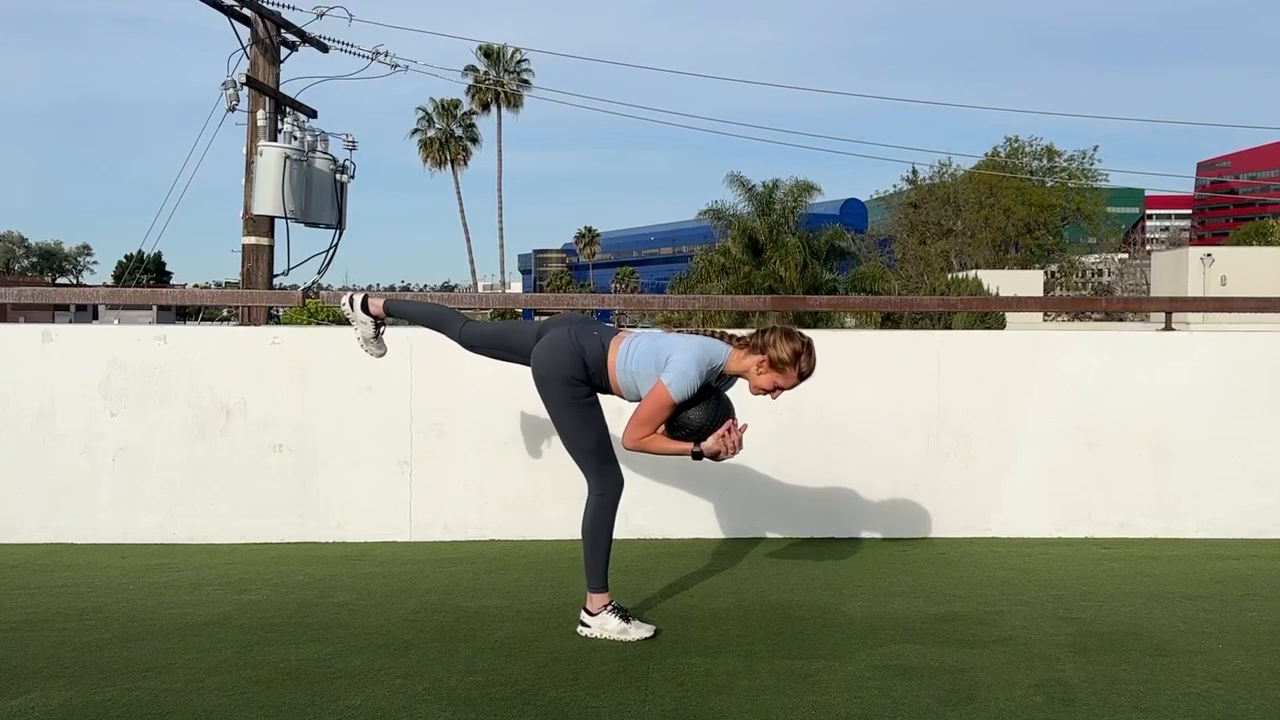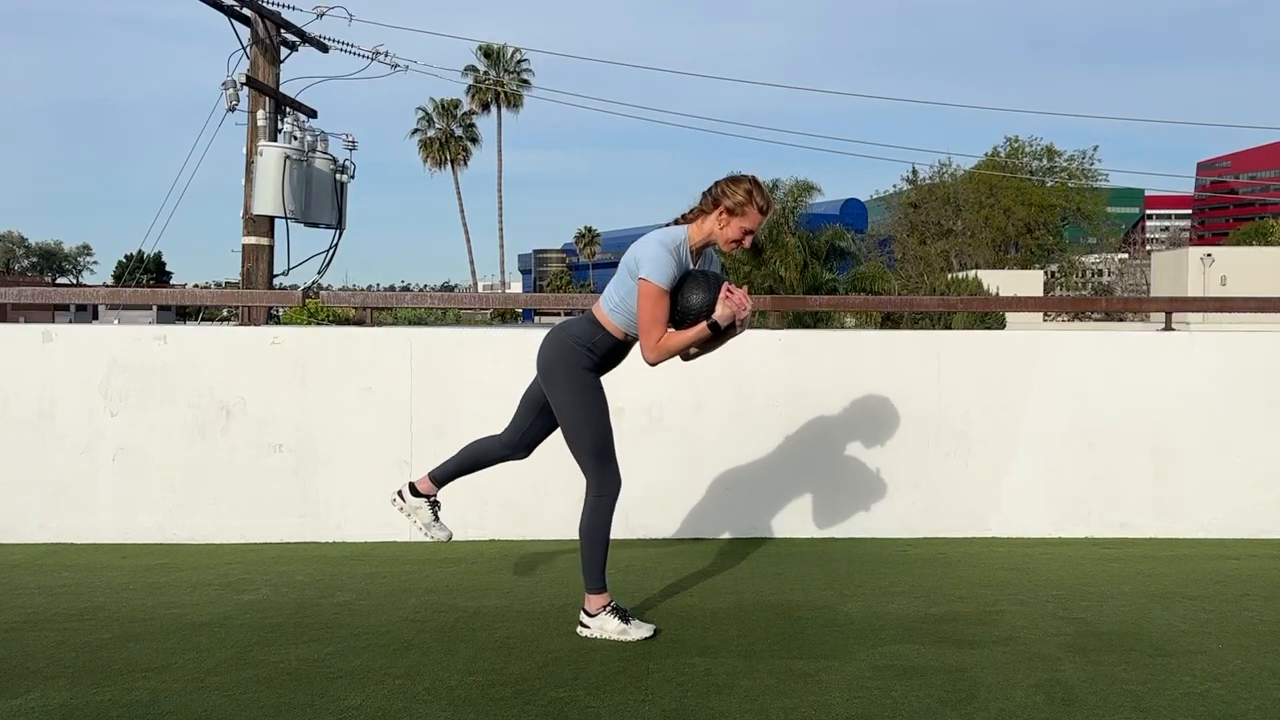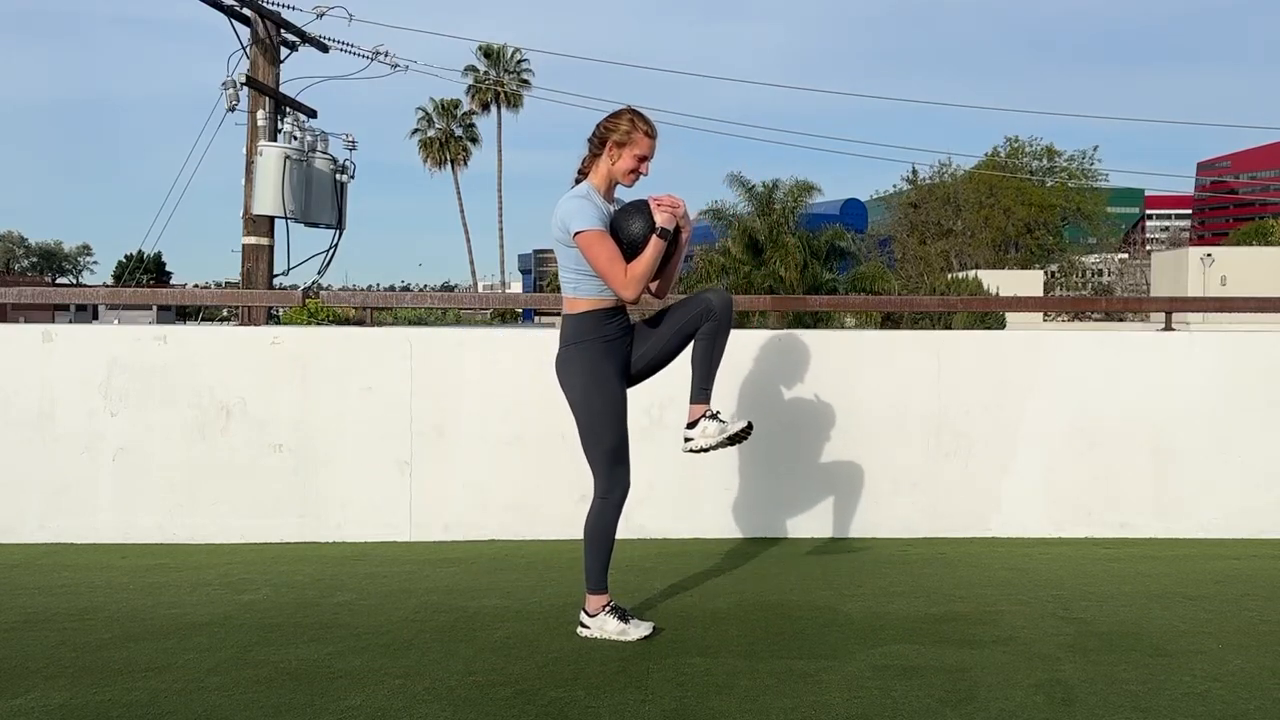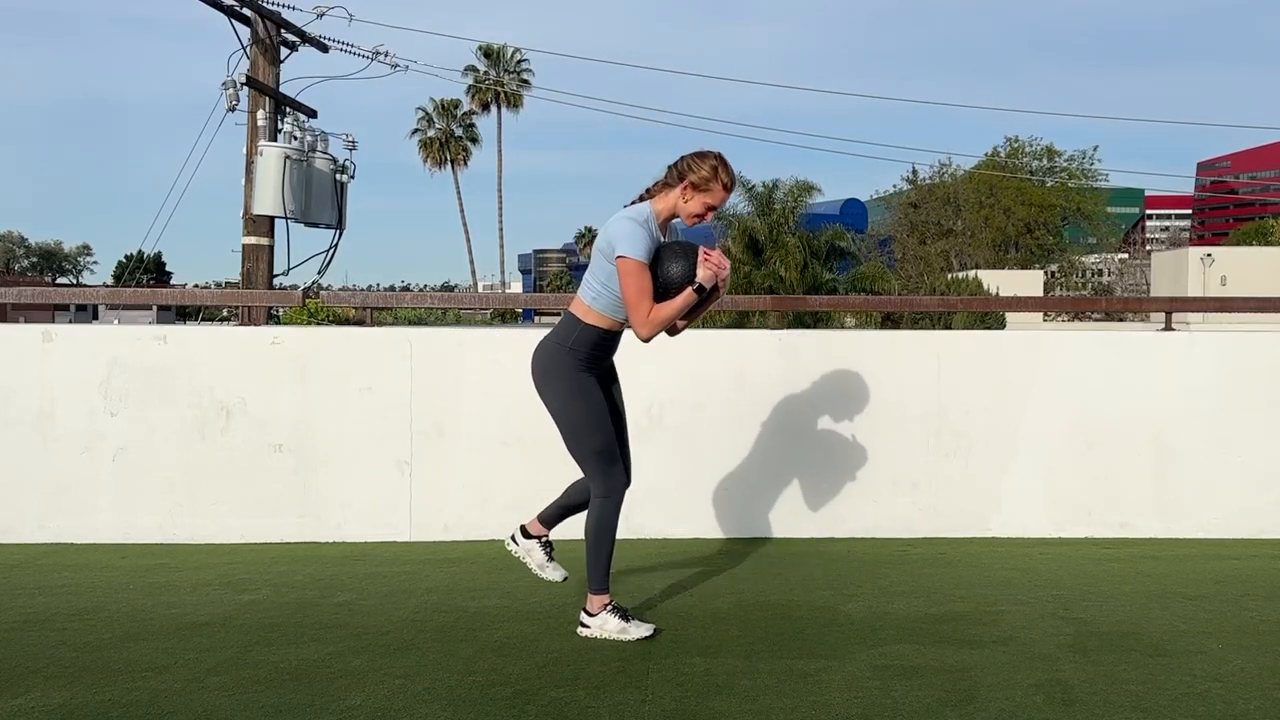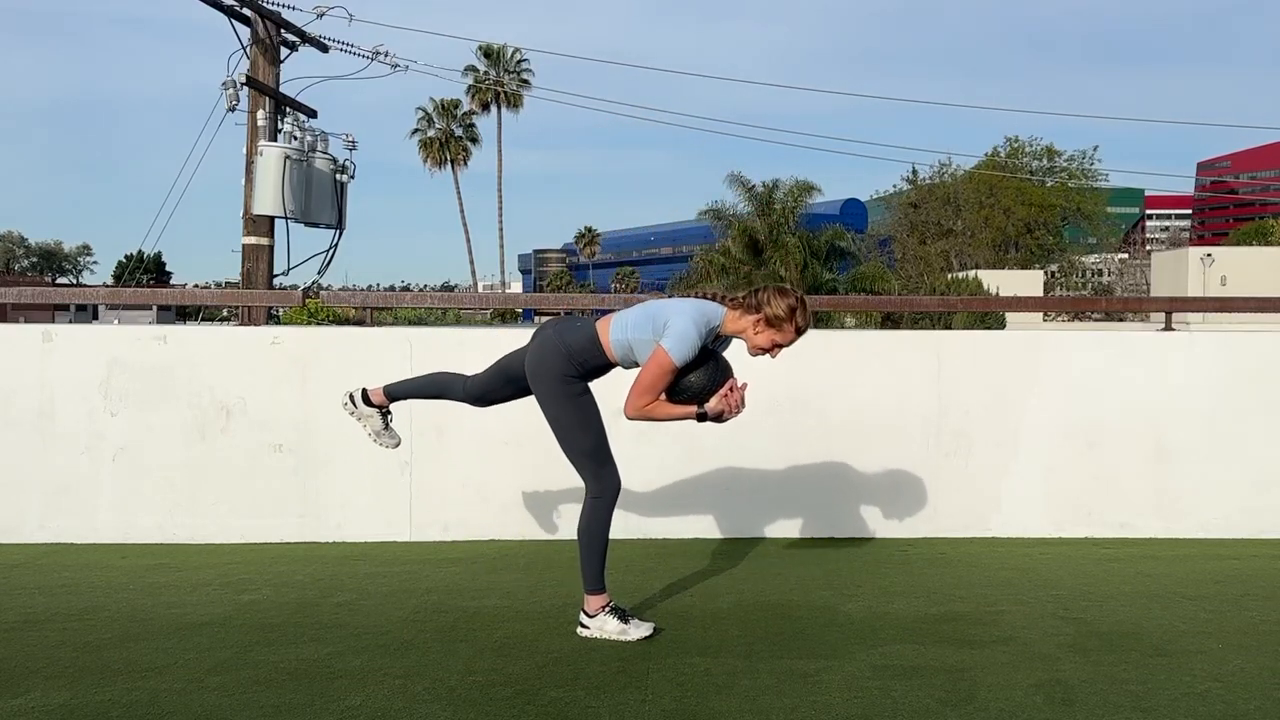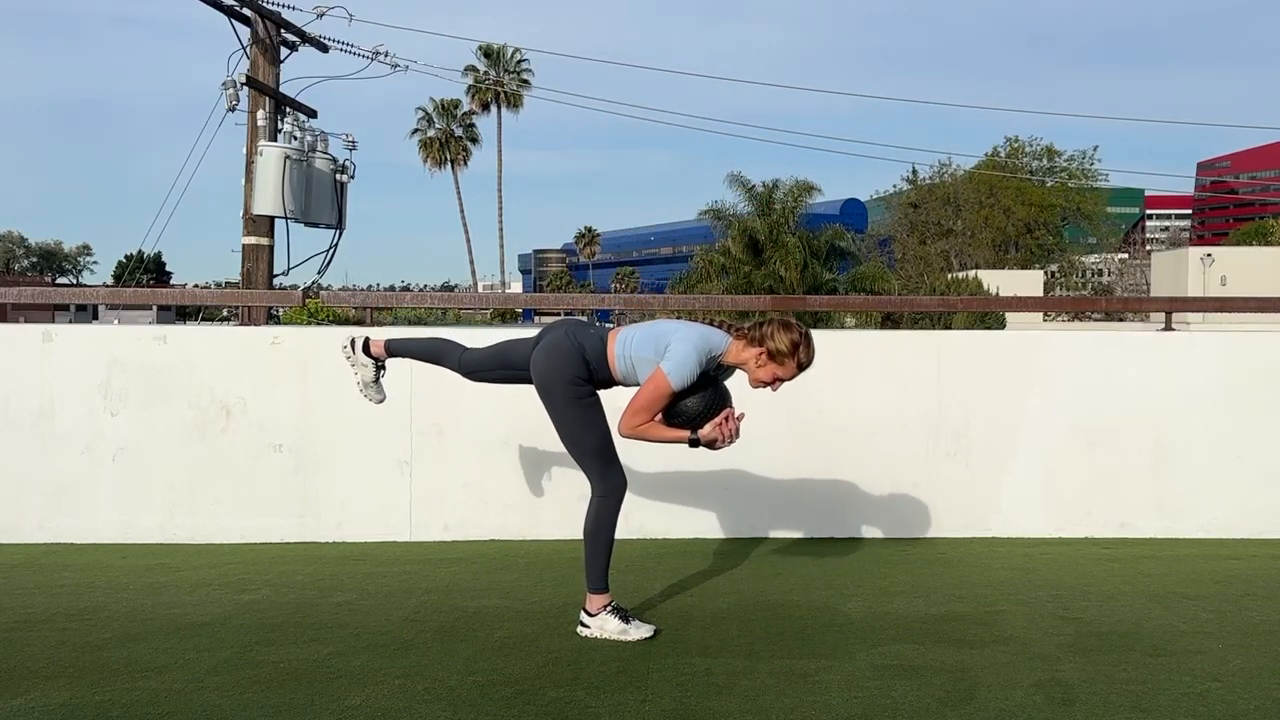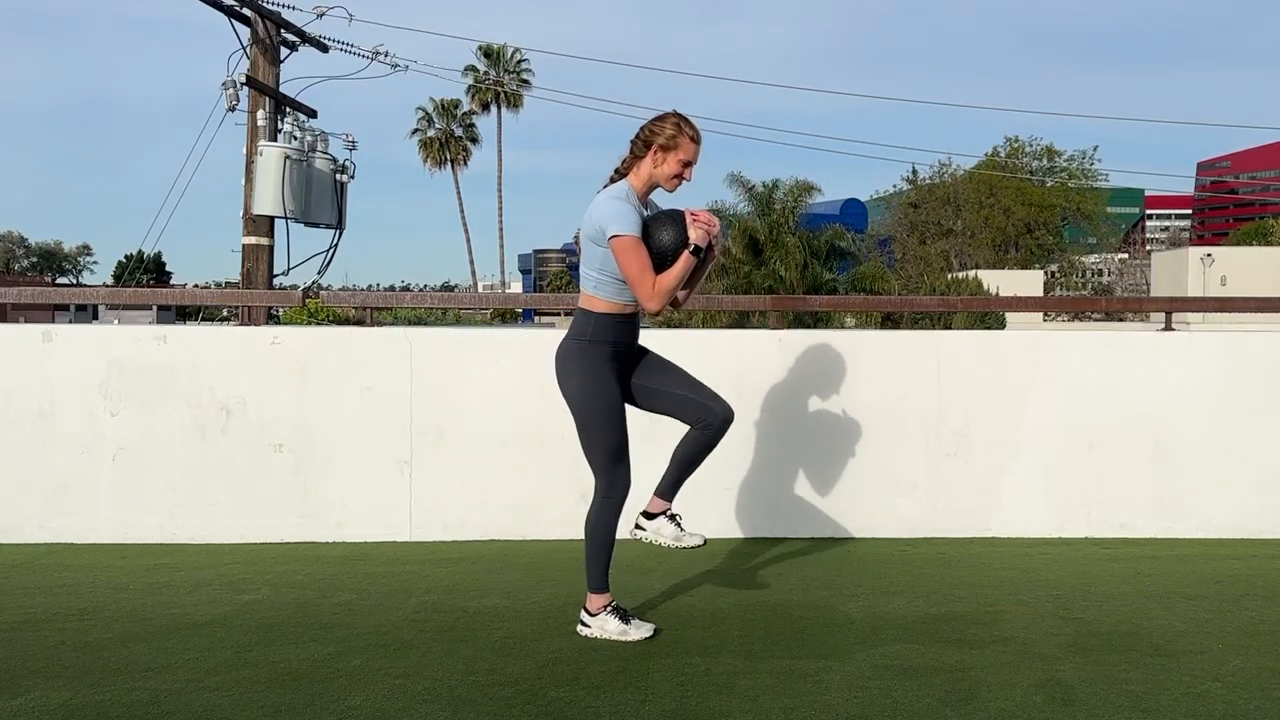
dt=0.7s
person 1, frame 1
left shoulder: (724, 364)
right shoulder: (693, 367)
right elbow: (635, 437)
left wrist: (714, 440)
right wrist: (700, 449)
left hip: (574, 335)
right hip: (563, 363)
left knee: (469, 333)
right knee: (606, 483)
left ankle: (374, 308)
right ankle: (597, 610)
person 1, frame 2
left shoulder: (707, 257)
right shoulder: (663, 250)
left elbow: (686, 349)
right elbow: (654, 350)
left wrist: (730, 325)
right wrist: (716, 321)
left hip: (574, 354)
right hip: (573, 360)
left knee: (515, 442)
right knee: (604, 482)
left ankle: (420, 491)
right ankle: (594, 611)
person 1, frame 3
left shoulder: (616, 206)
right shoulder: (578, 207)
left elbow: (658, 287)
right elbow: (628, 286)
left wrist: (680, 237)
right wrist: (661, 230)
left hip: (624, 343)
right hip: (588, 352)
left knee: (715, 303)
right knee: (613, 482)
left ankle: (698, 420)
right ankle: (595, 611)
person 1, frame 4
left shoulder: (668, 231)
right shoulder: (634, 229)
left elbow: (672, 323)
right elbow: (646, 326)
left wrist: (711, 288)
right wrist: (701, 286)
left hip: (593, 361)
right hip: (566, 362)
left knee: (607, 477)
right knee: (610, 481)
left ankle: (534, 534)
right ankle: (596, 611)
person 1, frame 5
left shoulder: (718, 327)
right shoulder: (692, 328)
right elbow: (637, 406)
left wrist: (716, 405)
right wrist: (705, 410)
left hip: (559, 343)
right hip: (559, 365)
left knee: (474, 388)
right knee: (603, 484)
left ankle: (375, 399)
right ankle: (594, 611)
person 1, frame 6
left shoulder: (721, 348)
right shoulder: (694, 352)
left elbow: (675, 407)
right elbow: (631, 425)
left wrist: (711, 431)
right wrist: (699, 437)
left hip: (569, 342)
right hip: (564, 368)
left knee: (470, 360)
right knee: (610, 486)
left ankle: (373, 349)
right ankle: (595, 611)
person 1, frame 7
left shoulder: (648, 205)
right shoulder: (615, 207)
left elbow: (677, 297)
right elbow: (653, 299)
left wrist: (704, 250)
right wrist: (696, 247)
left hip: (625, 350)
right hip: (590, 354)
left knee: (716, 415)
right knee: (613, 480)
left ankle: (656, 513)
right ankle: (596, 610)
